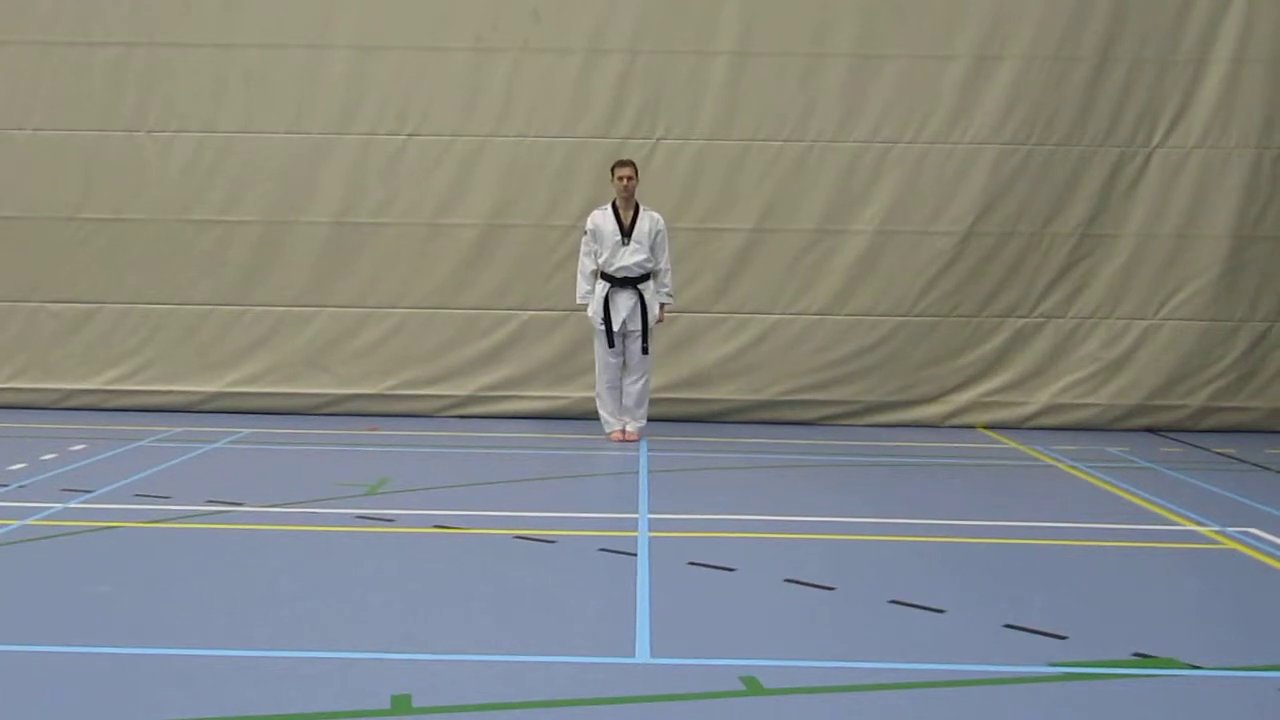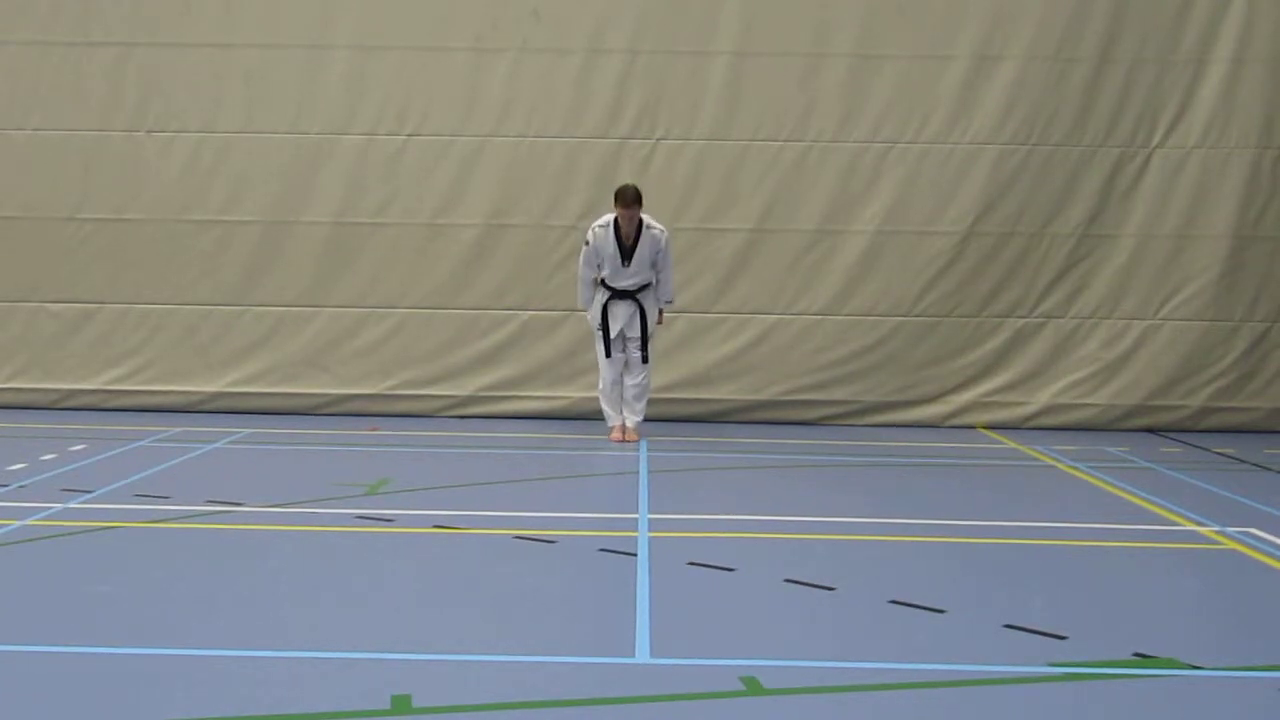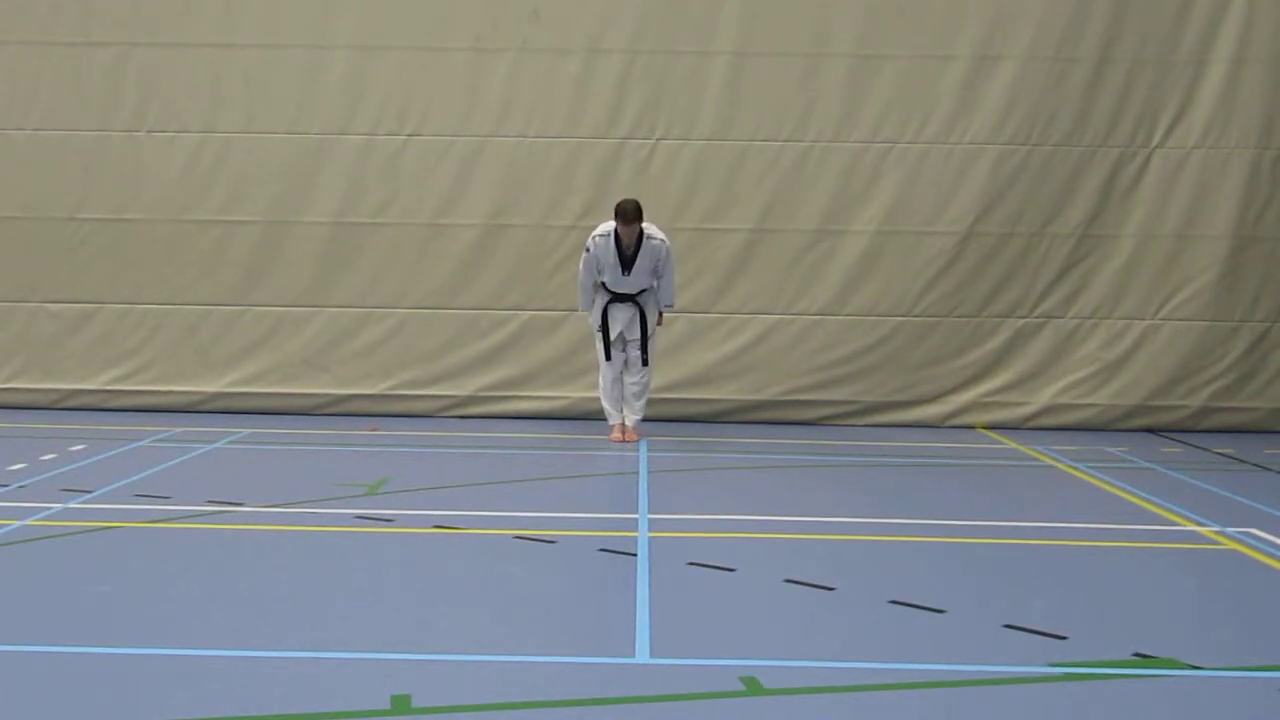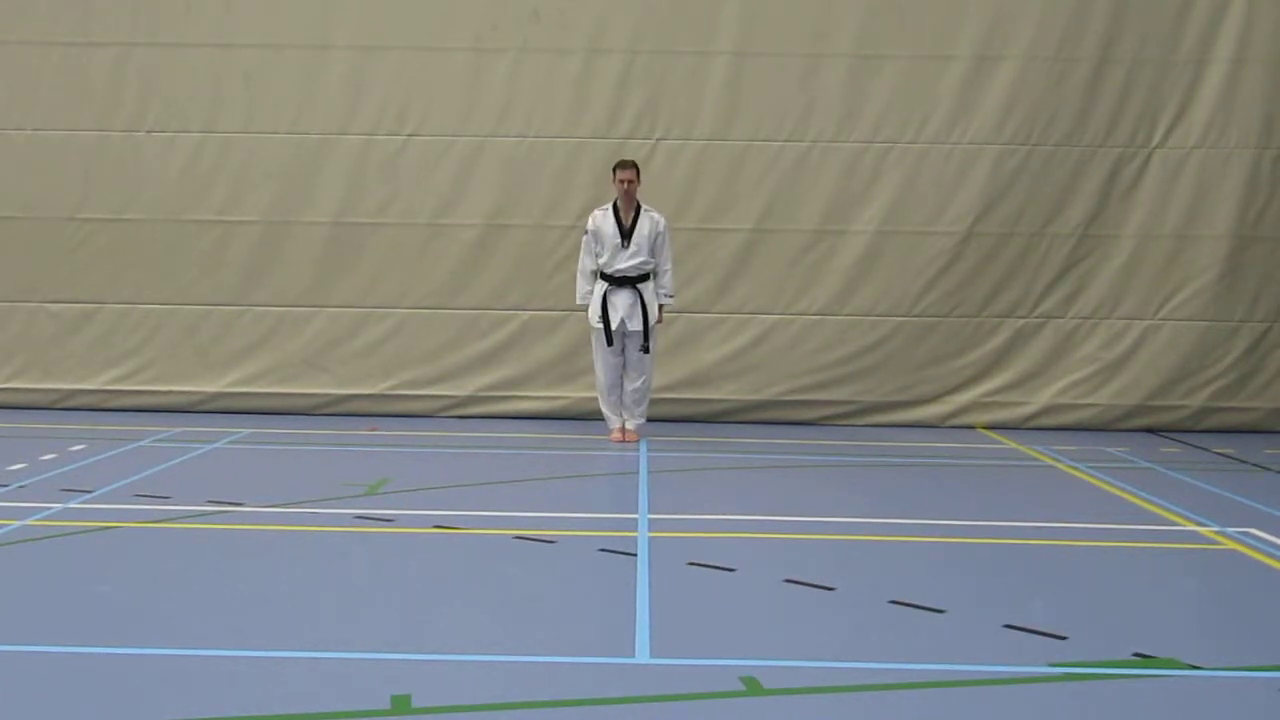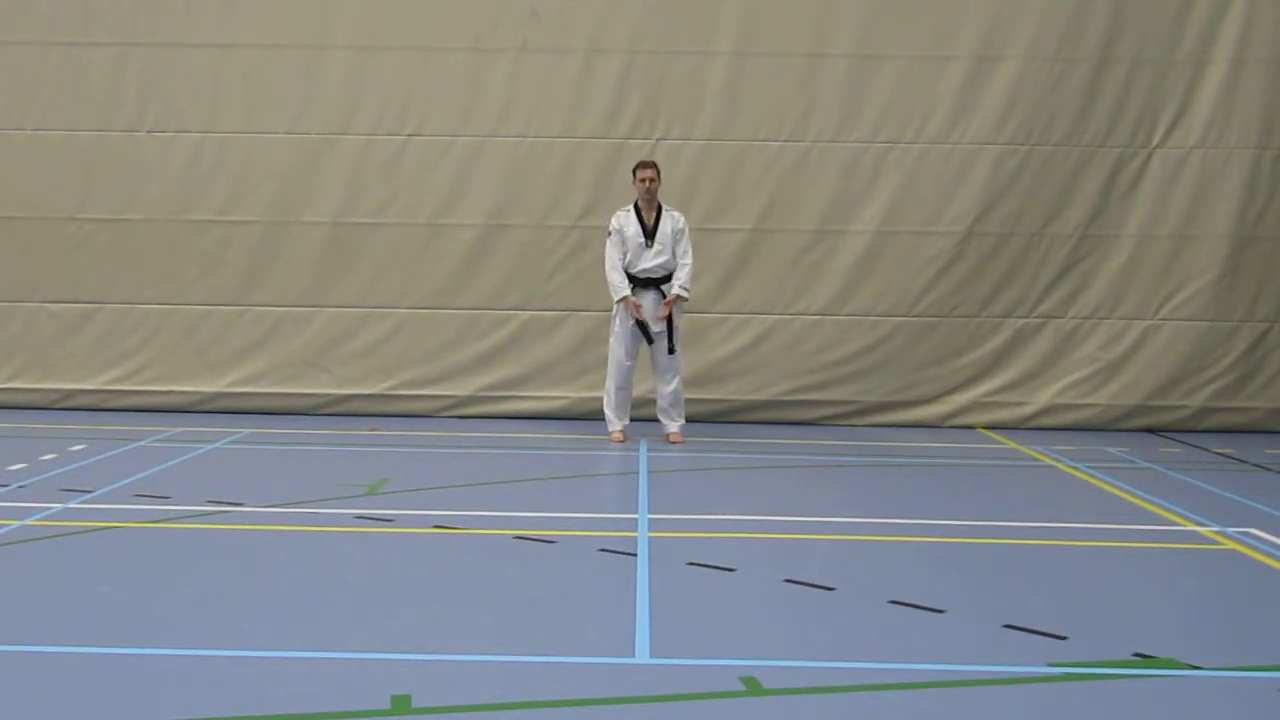
dt=1s
person 1, frame 1
left shoulder: (653, 220)
right shoulder: (597, 219)
left elbow: (663, 265)
right elbow: (587, 263)
left wrist: (662, 304)
right wrist: (587, 302)
left hip: (641, 297)
right hip: (608, 297)
left knee: (638, 365)
right knee: (608, 365)
left ankle: (633, 424)
right ankle: (613, 424)
person 1, frame 2
left shoulder: (657, 234)
right shoulder: (598, 231)
left elbow: (664, 274)
right elbow: (587, 273)
left wrist: (661, 308)
right wrist: (589, 308)
left hip: (641, 303)
right hip: (608, 302)
left knee: (638, 365)
right knee: (610, 365)
left ankle: (632, 423)
right ankle: (616, 422)
person 1, frame 3
left shoulder: (658, 243)
right shoulder: (598, 240)
left elbow: (665, 279)
right elbow: (587, 278)
left wrist: (661, 310)
right wrist: (590, 310)
left hip: (642, 306)
right hip: (608, 306)
left knee: (638, 367)
right knee: (610, 366)
left ankle: (631, 422)
right ankle: (615, 422)
person 1, frame 4
left shoulder: (655, 221)
right shoulder: (598, 219)
left elbow: (663, 265)
right elbow: (587, 264)
left wrist: (661, 305)
right wrist: (588, 303)
left hip: (641, 297)
right hip: (607, 297)
left knee: (638, 366)
right knee: (608, 366)
left ankle: (633, 423)
right ankle: (615, 423)
person 1, frame 5
left shoulder: (676, 220)
right shoulder: (620, 219)
left elbow: (684, 262)
right elbow: (613, 263)
left wrist: (675, 295)
right wrist: (626, 297)
left hip: (663, 297)
right hip: (631, 297)
left knee: (669, 365)
right knee: (620, 364)
left ankle: (673, 425)
right ankle: (617, 423)
